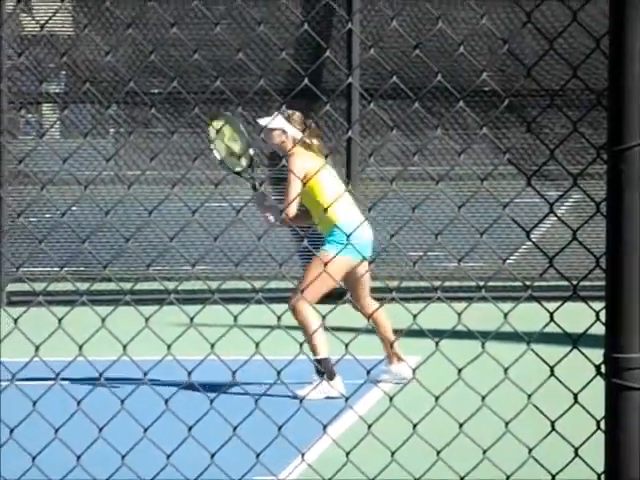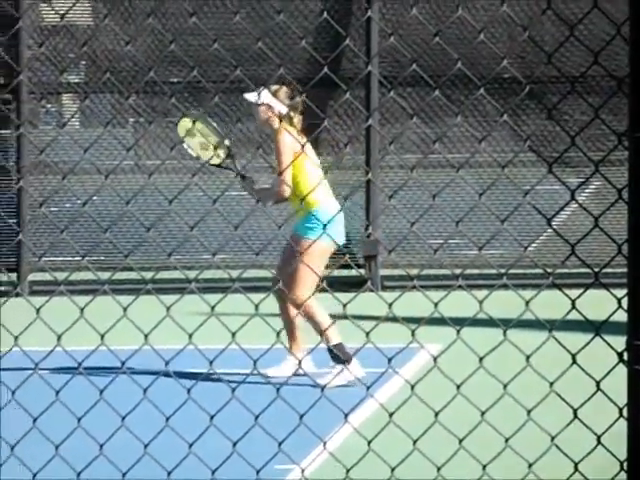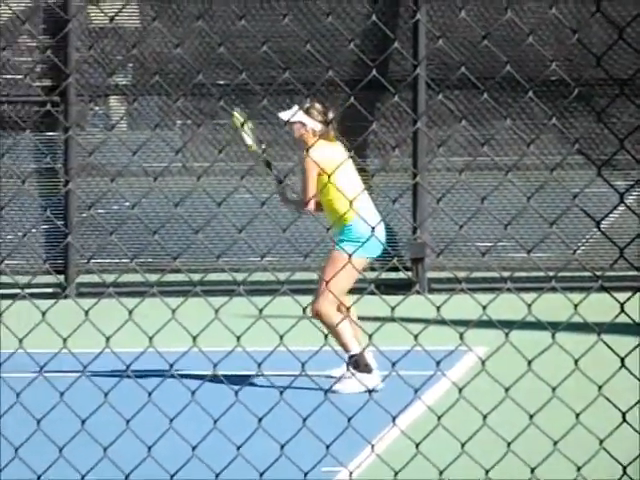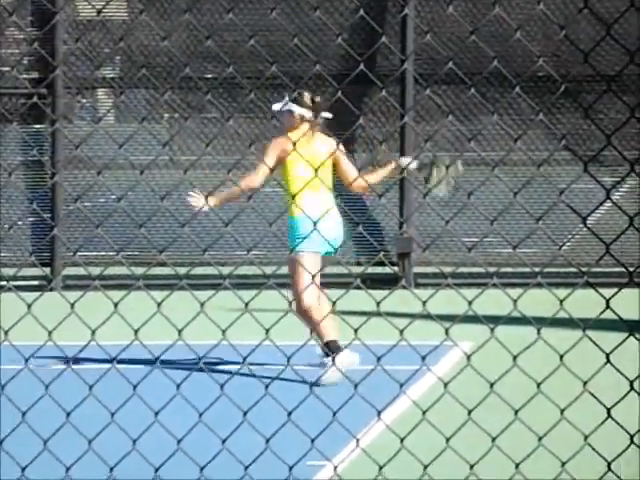
dt=0.5s
person 1, frame 1
left shoulder: (297, 160)
right shoulder: (310, 158)
left elbow: (289, 213)
left wrist: (267, 207)
right wrist: (276, 213)
left hip: (345, 235)
right hip: (357, 232)
left knee: (300, 302)
right knee: (363, 301)
left ankle: (328, 378)
right ankle: (397, 363)
person 1, frame 2
left shoulder: (283, 137)
right shoulder: (288, 134)
left elbow: (284, 190)
left wrist: (258, 192)
right wrist: (264, 194)
left hip: (322, 219)
right hip: (312, 218)
left knee: (300, 295)
right knee: (282, 286)
left ankle: (346, 363)
right ankle: (298, 357)
person 1, frame 3
left shoulder: (312, 155)
right shoulder: (332, 146)
left elbow: (309, 205)
left wrist: (288, 201)
right wrist: (313, 200)
left hip: (357, 231)
right hip: (367, 226)
left knee: (322, 306)
right knee: (336, 295)
left ankle: (365, 372)
right ankle: (360, 358)
person 1, frame 4
left shoulder: (280, 143)
right shoulder: (331, 144)
left elbow: (252, 182)
right elbow: (357, 185)
left wrist: (213, 200)
right wrist: (394, 166)
left hip: (306, 225)
right hip: (330, 224)
left knee: (305, 303)
right knee: (310, 287)
left ankle: (337, 354)
right ankle: (335, 349)
